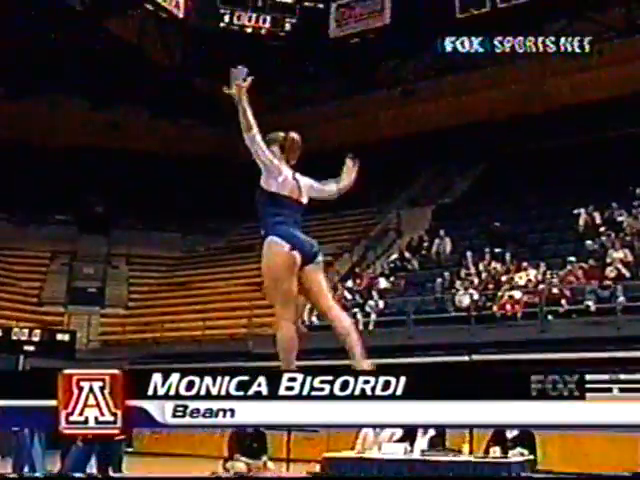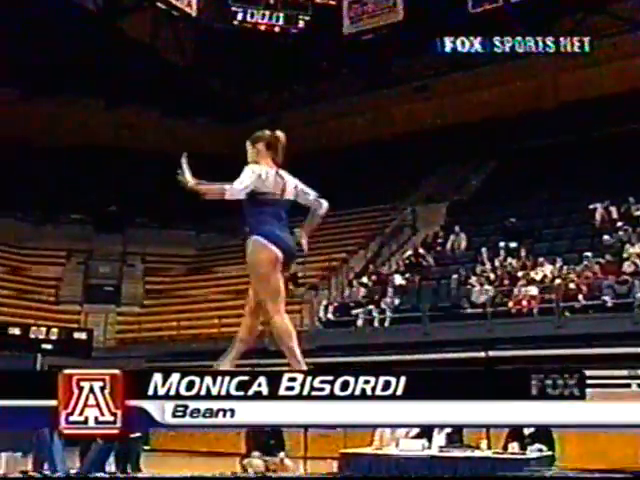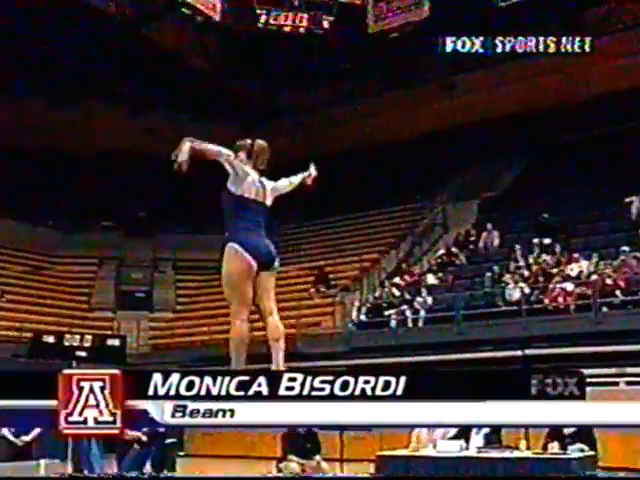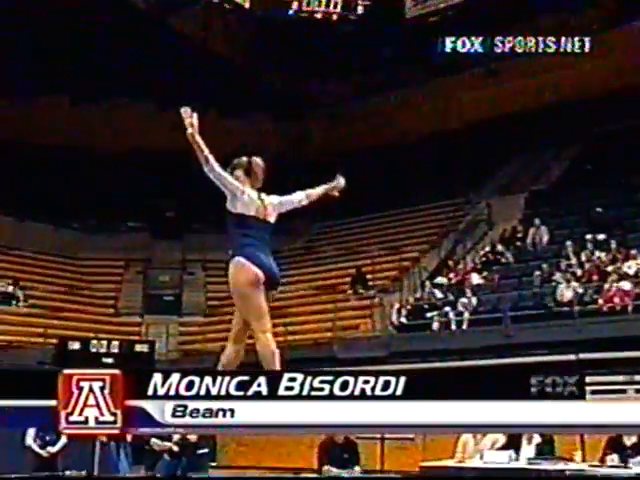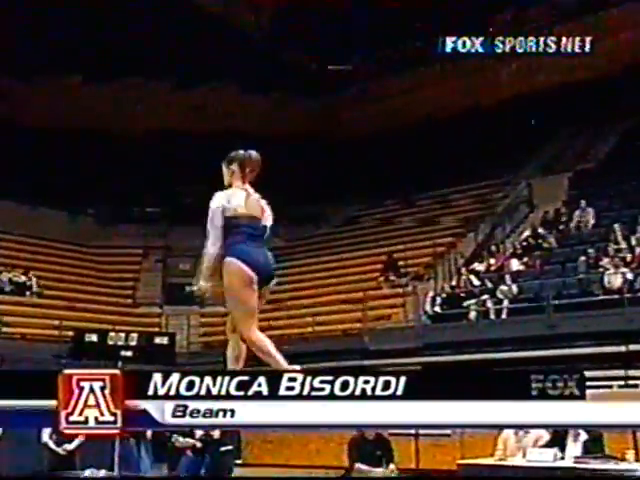
dt=0.5s
person 1, frame 1
left shoulder: (275, 172)
right shoulder: (304, 183)
left elbow: (252, 136)
right elbow: (332, 189)
left wrist: (241, 96)
right wrist: (346, 180)
left hip: (281, 246)
right hip: (308, 247)
left knee: (285, 317)
right knee: (329, 308)
right ankle: (359, 360)
person 1, frame 2
left shoulder: (256, 172)
right shoulder: (288, 179)
left elbow: (231, 191)
right elbow: (321, 204)
left wrist: (194, 185)
right wrist: (305, 231)
left hip: (264, 242)
right hip: (285, 244)
left knee: (274, 312)
right knee: (254, 310)
left ankle: (299, 369)
right ankle: (229, 361)
person 1, frame 3
left shoulder: (242, 174)
right shoulder: (267, 186)
left elbow: (224, 154)
right elbow: (290, 182)
left wrist: (189, 146)
right wrist: (307, 175)
left hip: (241, 250)
right hip: (266, 251)
left knee: (239, 315)
right knee: (270, 314)
right ankle: (278, 368)
person 1, frame 4
left shoulder: (239, 195)
right shoulder: (272, 202)
left elbow: (211, 167)
right elbow: (303, 196)
left wrist: (194, 135)
right wrist: (329, 188)
left hip: (246, 266)
right hip: (269, 268)
left knee: (262, 330)
right knee: (237, 335)
person 1, frame 5
left shoulder: (222, 198)
right shoulder: (264, 205)
left elbow: (214, 240)
left wrist: (205, 277)
left hip: (240, 264)
right hip: (264, 263)
left knee: (247, 330)
right knee: (235, 327)
left ankle: (285, 369)
